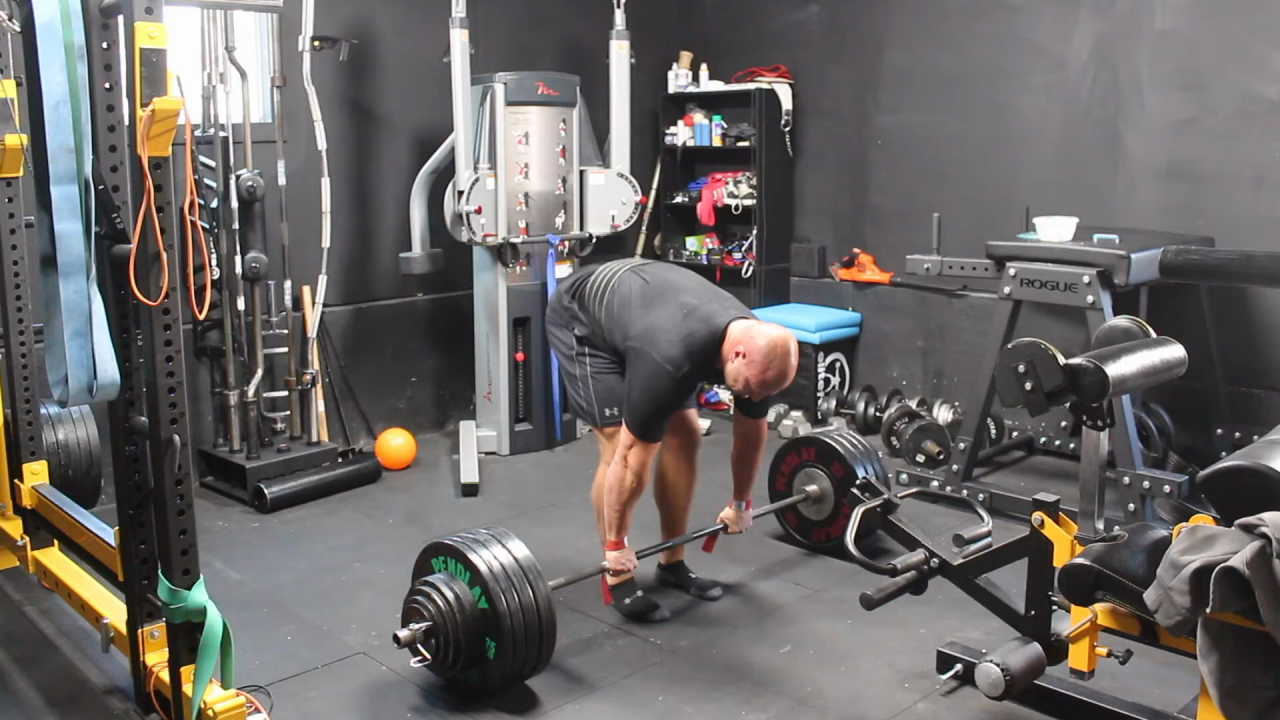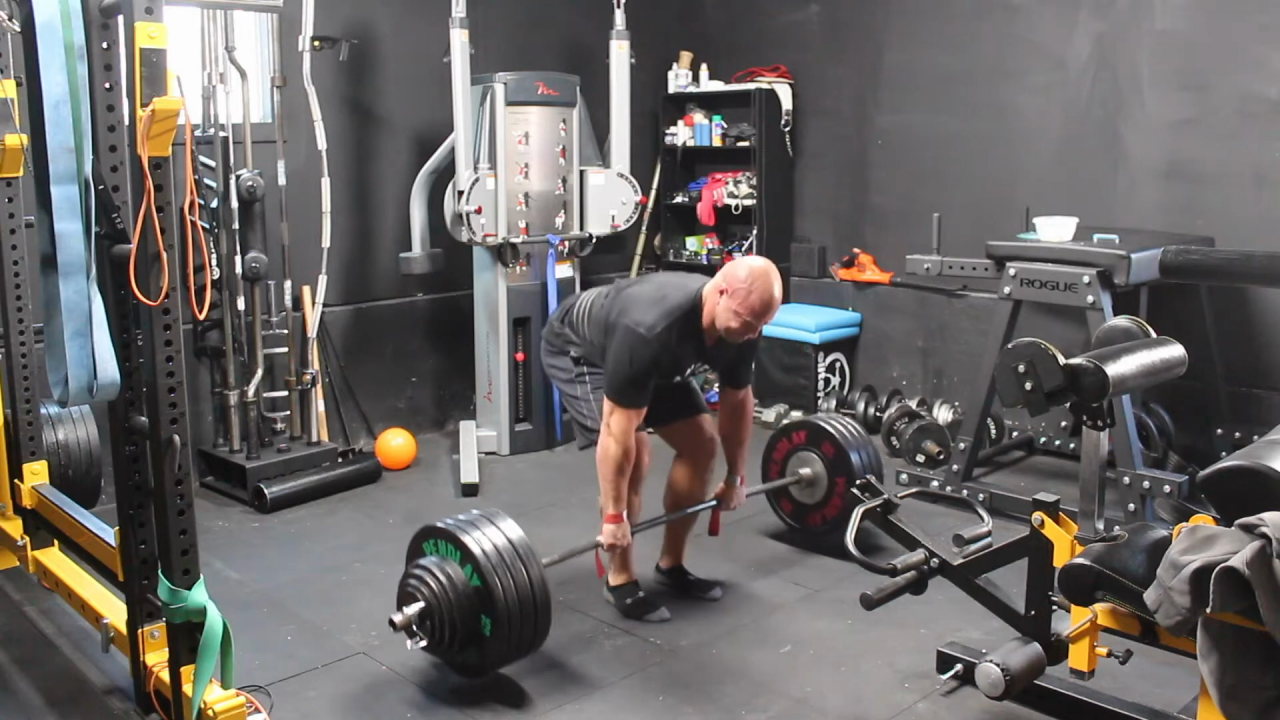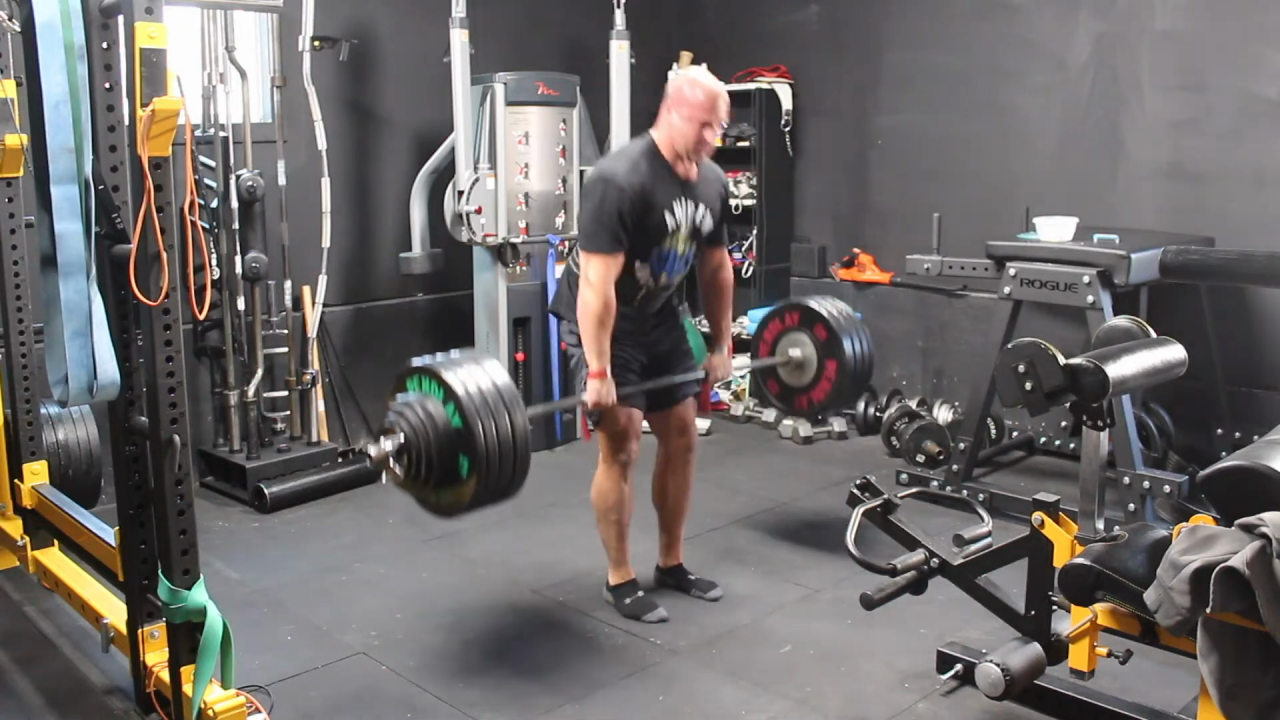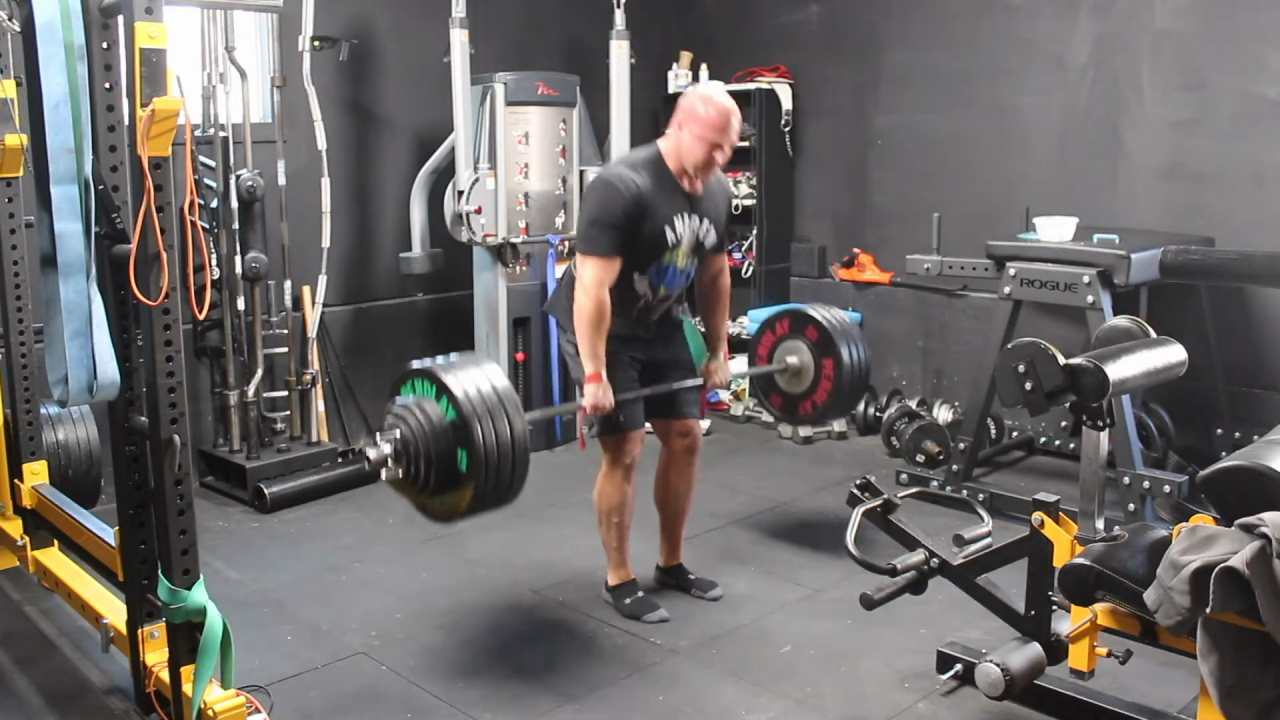
dt=0.7s
person 1, frame 1
left shoulder: (756, 347)
right shoulder: (668, 361)
left elbow: (751, 430)
right elbow: (632, 460)
left wrist: (741, 503)
right wrist: (615, 545)
right hip: (581, 320)
left knee: (685, 435)
right knee: (621, 446)
left ankle: (672, 562)
right ankle: (618, 579)
person 1, frame 2
left shoulder: (740, 328)
right shoulder: (650, 330)
left elbow: (737, 400)
right elbow: (618, 430)
left wrist: (735, 478)
right wrist: (614, 517)
right hip: (579, 351)
left knee: (703, 443)
right knee: (634, 457)
left ankle: (671, 565)
right ankle: (620, 580)
person 1, frame 3
left shoulder: (713, 181)
right shoulder: (620, 181)
left elbow: (717, 267)
right elbow: (597, 284)
left wrist: (722, 346)
right wrist: (597, 375)
left hip: (663, 320)
right hip: (605, 326)
left knee: (680, 439)
right knee: (620, 449)
left ankle: (672, 565)
right ankle: (619, 579)
person 1, frame 4
left shoulder: (716, 192)
right shoulder: (621, 187)
left elbow: (714, 275)
right elbow: (593, 288)
left wrist: (718, 351)
right wrist: (594, 376)
left hip: (661, 328)
right hip: (604, 332)
left knee: (684, 439)
right knee: (623, 452)
left ankle: (671, 565)
right ankle: (619, 580)
